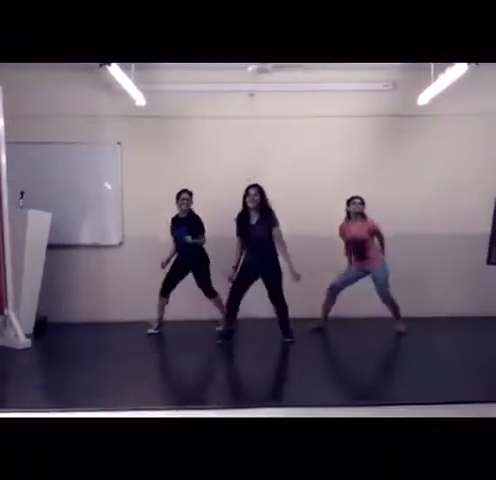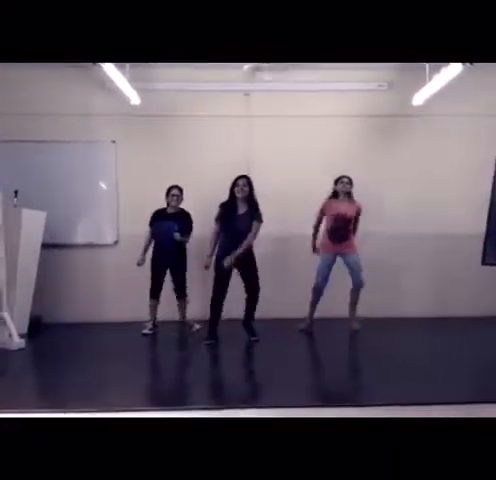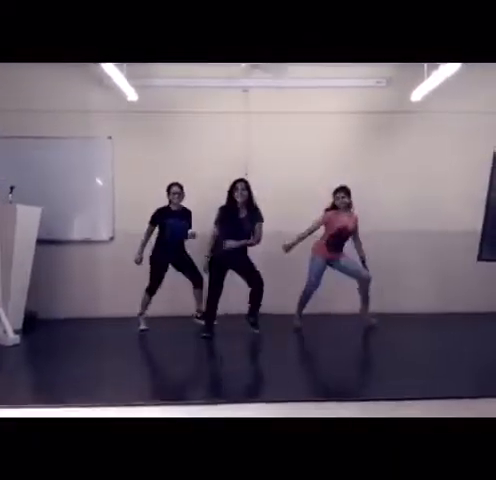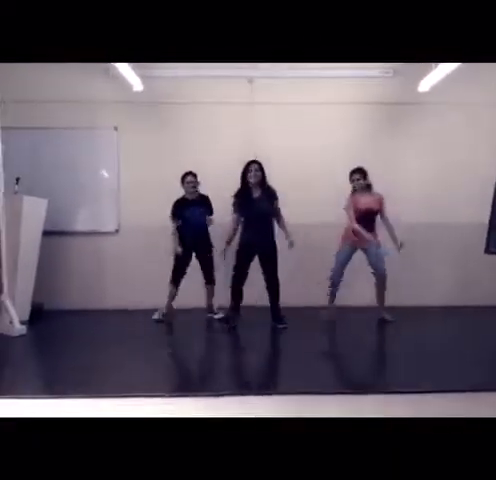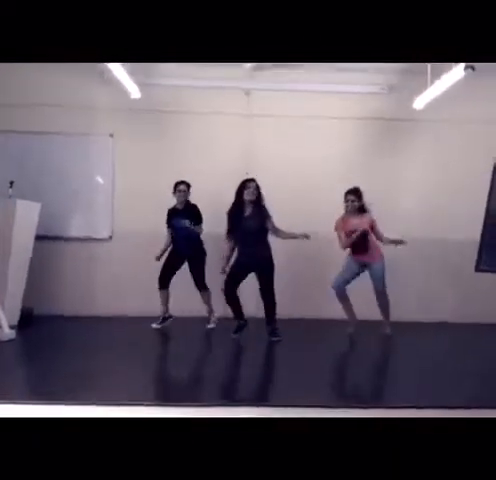
dt=0.3s
person 1, frame 1
left shoulder: (268, 217)
right shoulder: (241, 218)
left elbow: (279, 242)
right elbow: (240, 245)
left wrist: (291, 266)
right wrist: (234, 268)
left hip: (268, 264)
right hip: (249, 263)
left knee: (277, 298)
right knee: (233, 296)
left ankle: (286, 330)
right ankle: (228, 329)
person 1, frame 2
left shoulder: (254, 211)
right shoulder: (225, 208)
left elbow: (250, 238)
right elbow: (216, 232)
left wrist: (234, 256)
right wrist: (209, 255)
left hip: (245, 256)
right hip: (224, 256)
left knee: (253, 290)
right knee: (218, 293)
left ankle: (248, 324)
right ankle: (212, 332)
person 1, frame 3
left shoulder: (254, 213)
right shoulder: (224, 211)
left elbow: (256, 239)
right elbow: (215, 234)
left wrist: (238, 243)
right wrist: (208, 256)
left hip: (240, 256)
right hip: (220, 257)
left knee: (258, 284)
right knee: (214, 291)
left ankle: (252, 316)
right ankle: (208, 325)
person 1, frame 4
left shoulder: (270, 194)
right shoulder: (241, 196)
left elbow: (278, 217)
right elbow: (236, 222)
left wrist: (287, 235)
right wrist: (227, 243)
left hip: (266, 242)
right hip: (246, 242)
left knee: (271, 278)
right knee: (238, 276)
left ankle: (276, 314)
right ankle: (233, 313)
person 1, frame 5
left shoulder: (260, 211)
right shoulder: (234, 213)
left elbow: (275, 231)
right elbow: (232, 239)
left wrist: (297, 235)
right wrist: (226, 261)
left hip: (263, 259)
right hip: (243, 259)
left knee: (267, 293)
right knee: (229, 288)
left ankle: (272, 327)
right ankle: (240, 321)
person 2, frame 1
left shoulder: (194, 218)
right shoulder: (175, 220)
left elbow: (202, 240)
left wrist: (193, 241)
right wrist: (168, 259)
left hip: (198, 259)
right hip: (182, 259)
left knee: (207, 289)
right knee: (165, 287)
right ankle: (159, 322)
person 2, frame 2
left shoulder: (185, 216)
right shoulder: (158, 214)
left elbow: (187, 238)
right elbow: (151, 235)
left wrist: (181, 238)
right wrist: (142, 254)
left hip: (178, 257)
right hip: (159, 257)
left knee: (180, 289)
right knee: (155, 289)
left ankle: (183, 319)
right ankle: (152, 322)
person 2, frame 3
left shoulder: (186, 213)
right shoulder: (161, 212)
right elbow: (149, 232)
left wrist: (191, 235)
right wrist: (140, 252)
left hip: (179, 253)
right hip: (161, 254)
left knee: (198, 279)
right knee: (154, 285)
left ankle: (199, 313)
right ankle: (141, 316)
person 2, frame 4
left shoulder: (205, 200)
right shoulder: (179, 203)
left elbow: (208, 221)
right elbow: (174, 226)
left wrist: (209, 221)
right wrist: (177, 245)
left hip: (203, 242)
right hip: (184, 243)
left knee: (209, 274)
right knee: (177, 274)
left ankle: (210, 307)
right ankle: (168, 308)
person 2, frame 5
left shoulder: (193, 209)
right shoulder: (171, 212)
left elbow: (200, 231)
right elbow: (170, 234)
left wrist: (190, 227)
right wrist: (162, 251)
left hip: (195, 251)
right hip: (177, 250)
left knee: (199, 282)
right knee: (163, 279)
left ankle: (211, 314)
right ankle: (165, 315)
person 3, frame 1
left shoulder: (369, 224)
right shoulder: (343, 227)
left elbow: (381, 240)
left wrist: (382, 256)
right wrist: (350, 265)
left hip: (375, 264)
right hip: (358, 266)
left knee: (385, 296)
right knee: (333, 288)
left ankle: (399, 321)
right ankle: (322, 321)
person 3, frame 2
left shoulder: (356, 206)
right shoulder: (329, 204)
right elbow: (318, 222)
right wrist: (313, 241)
left hip: (348, 249)
right hip: (328, 249)
left knee: (358, 282)
right knee: (319, 284)
left ankle: (352, 315)
right ankle: (309, 319)
person 3, frame 3
left shoulder: (354, 218)
right shoulder: (330, 215)
left elbow: (356, 241)
right elbow: (312, 229)
left wrist: (364, 262)
right wrist: (293, 243)
left hip: (338, 256)
right hip: (320, 253)
left knee: (365, 277)
right knee: (311, 286)
left ankle: (365, 313)
right ankle: (298, 315)
person 3, frame 4
left shoulder: (378, 198)
right shoulder: (351, 200)
left elbow: (385, 220)
right elbow: (353, 223)
left wrist: (395, 240)
right wrist: (366, 235)
left hip: (371, 240)
right hip: (350, 240)
left knee: (381, 274)
right knee: (336, 274)
left ankle: (381, 310)
right ankle: (331, 304)
person 3, frame 5
left shoulder: (368, 218)
right shoulder: (341, 222)
left elbow: (379, 237)
right elbow: (344, 245)
left wrist: (393, 241)
right wrist: (357, 234)
left hip: (374, 258)
right hip: (355, 260)
left knee: (380, 292)
right knee: (337, 285)
left ankle: (387, 324)
right ankle: (352, 319)
